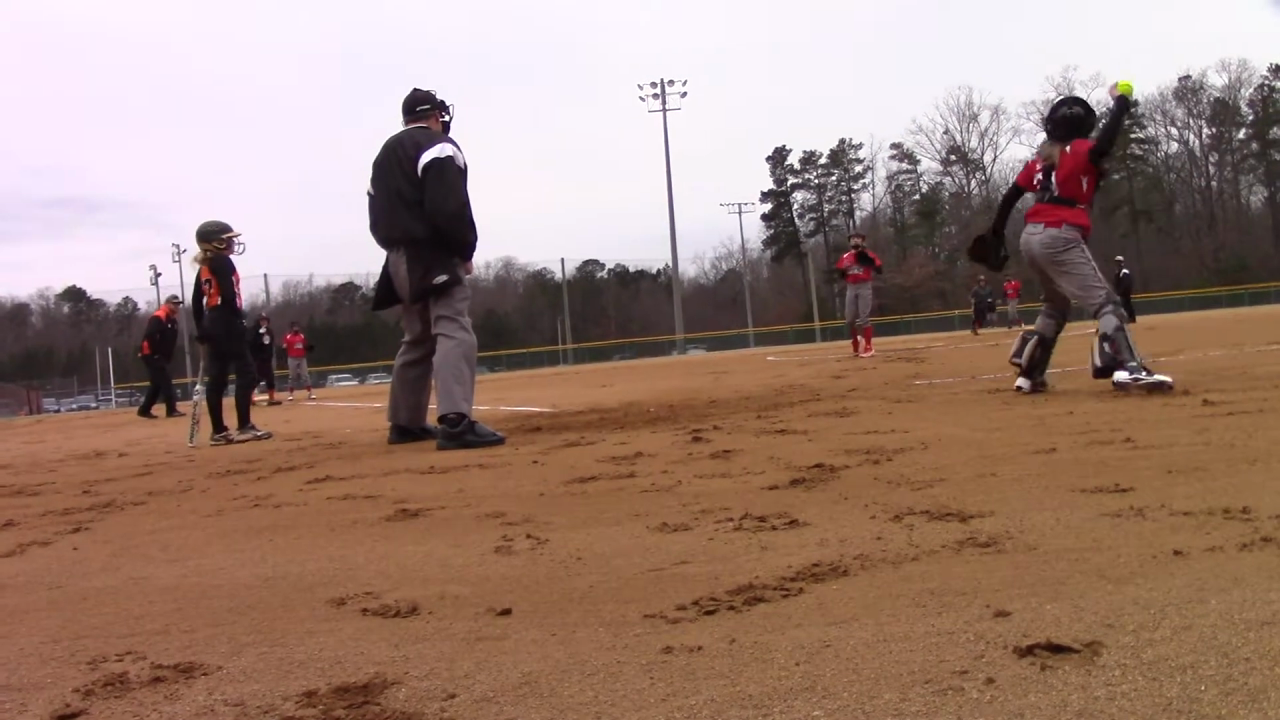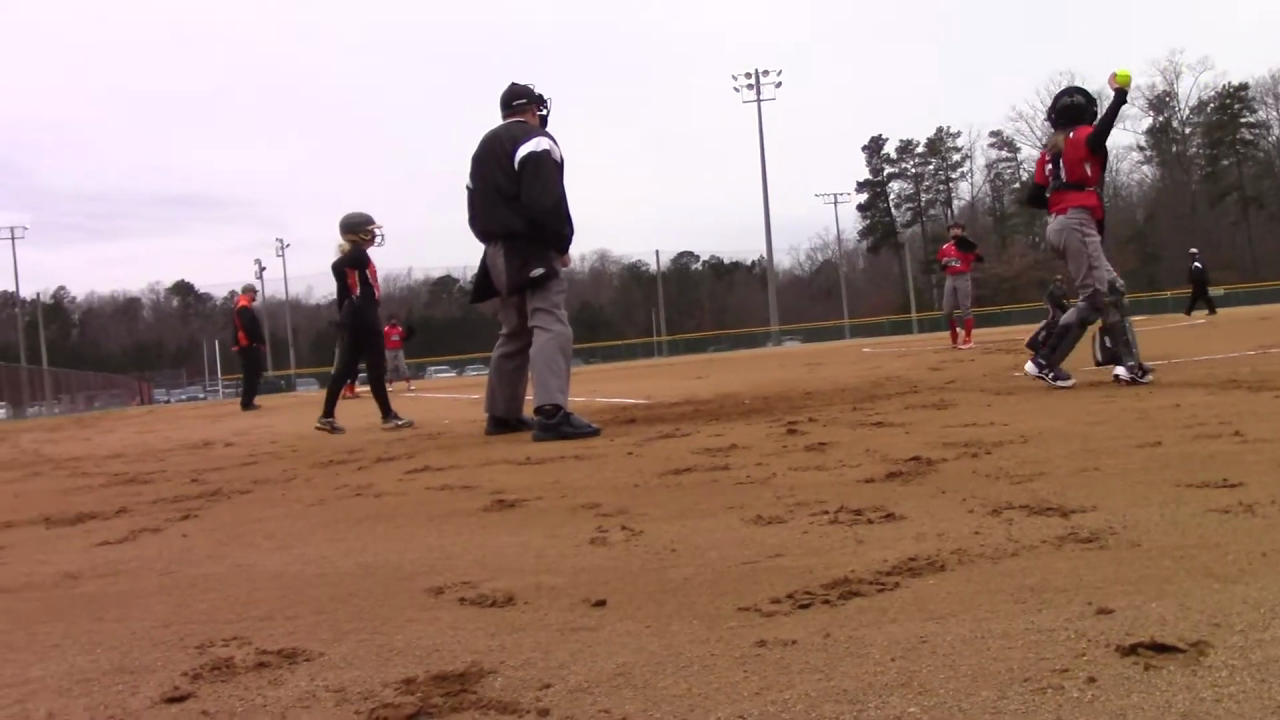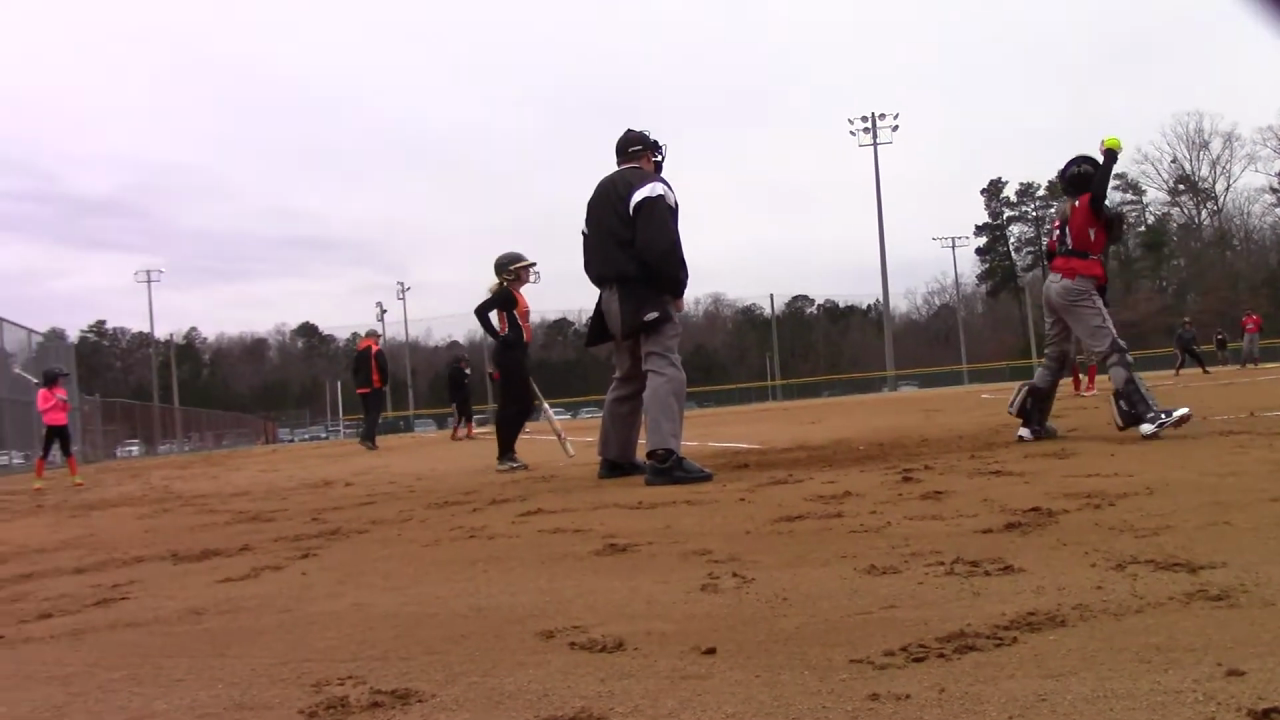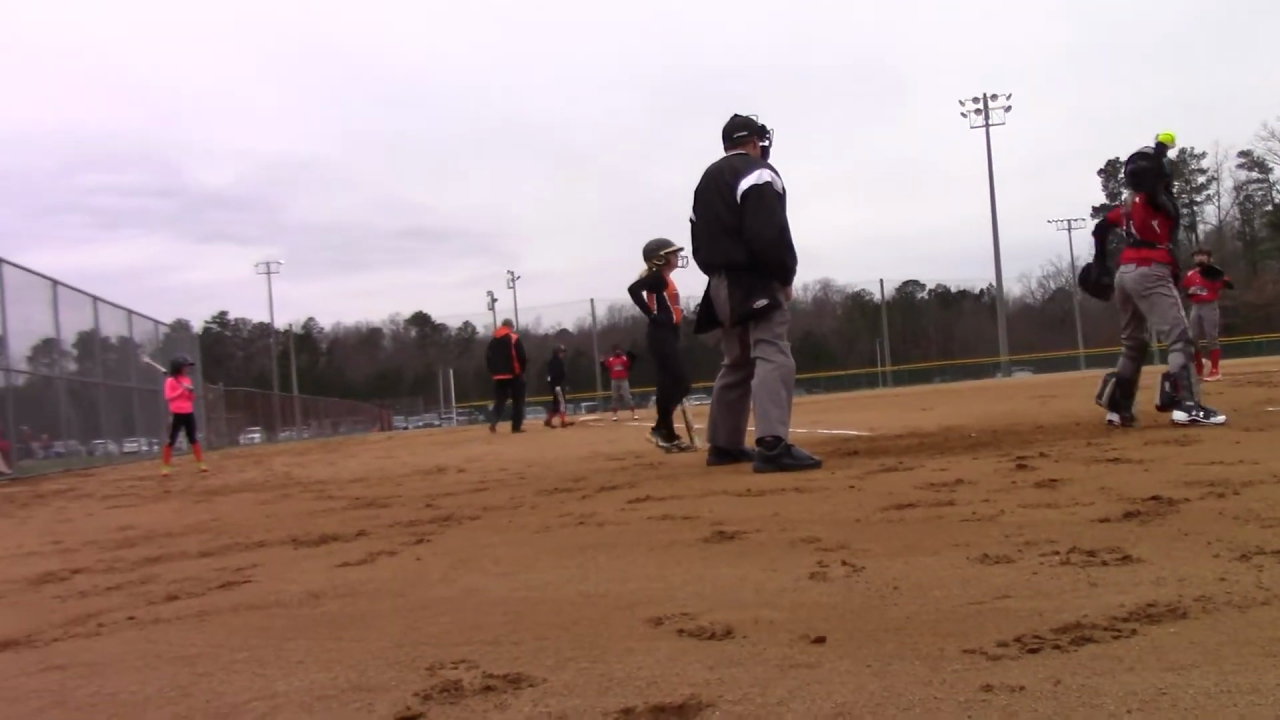
dt=0.7s
person 1, frame 1
left shoulder: (384, 154)
right shoulder: (439, 147)
left elbow: (377, 215)
right elbow: (449, 208)
left wrist: (396, 248)
right wrist: (465, 251)
left hip: (400, 260)
right hip: (433, 256)
left knee: (417, 340)
right knee: (454, 333)
left ankle: (405, 422)
right ankle: (455, 423)
person 1, frame 2
left shoulder: (484, 149)
right shoulder: (536, 141)
left elbow: (476, 208)
right elbow: (546, 202)
left wrist: (495, 241)
right wrist: (562, 243)
left hip: (498, 252)
right hip: (530, 249)
left knee: (514, 332)
right knee: (550, 326)
left ankle: (502, 413)
right ankle: (551, 414)
person 1, frame 3
left shoulder: (599, 194)
right shoulder: (651, 187)
left elbow: (591, 253)
right elbow: (661, 246)
left wrist: (609, 286)
right wrist: (676, 288)
left hip: (612, 297)
right hip: (645, 294)
left knee: (628, 376)
right knee: (663, 370)
left ankle: (615, 457)
right ankle: (664, 458)
person 1, frame 4
left shoulder: (705, 181)
right shoulder: (758, 173)
left elbow: (699, 240)
right elbow: (769, 234)
left wrist: (719, 273)
right wrist: (786, 276)
left hip: (721, 285)
right hip: (754, 281)
left knee: (736, 364)
right knee: (772, 357)
left ankle: (724, 444)
right ankle: (772, 445)
person 2, frame 1
left shoulder: (1040, 157)
right shoulder: (1082, 149)
left elbow: (1010, 197)
right elbow: (1102, 145)
left wrist: (996, 234)
right wrist: (1119, 103)
left hip: (1031, 237)
right hip: (1061, 240)
left knee: (1057, 304)
right knee: (1105, 304)
left ankle: (1029, 373)
right ankle: (1127, 367)
person 2, frame 2
left shoulder: (1049, 151)
right shoulder: (1084, 137)
left elbow: (1033, 197)
right elbow: (1099, 136)
right wrist: (1118, 95)
left hip: (1057, 226)
right hip: (1077, 223)
left knee: (1111, 291)
right knee: (1094, 298)
left ankle: (1127, 363)
right ankle: (1043, 360)
person 2, frame 3
left shoulder: (1062, 214)
right shoulder: (1091, 206)
right elbow: (1098, 194)
right wrist: (1109, 157)
left hip: (1053, 285)
right hip: (1077, 287)
left knee: (1054, 356)
right knee: (1114, 351)
left ankle: (1031, 423)
right ankle: (1147, 415)
person 2, frame 4
left shoulder: (1130, 203)
right shoulder: (1155, 200)
left elbow: (1101, 229)
right elbow: (1150, 189)
left wrist: (1099, 266)
right wrist: (1159, 150)
left hip: (1124, 275)
right hip: (1150, 275)
left knee: (1133, 344)
right knee: (1178, 340)
left ankle: (1118, 408)
right ankle: (1186, 405)
person 3, frame 1
left shoulder: (204, 267)
right shoulder: (222, 261)
left elbow: (196, 301)
right elbow: (227, 293)
left wrist: (201, 329)
right wrist: (240, 319)
left hip: (211, 323)
right hip: (225, 322)
left knee: (217, 378)
right knee: (246, 373)
left ankle: (219, 431)
right ankle: (244, 427)
person 3, frame 2
left shoulder: (353, 255)
right shoulder: (359, 253)
left elbow: (342, 287)
right elbow: (337, 266)
left wrist: (343, 314)
right wrist: (352, 299)
left hip: (354, 315)
right hip: (363, 313)
left knee: (346, 367)
right knee: (376, 366)
left ankle: (327, 417)
right ankle: (388, 416)
person 3, frame 3
left shoulder: (516, 295)
right shoulder: (505, 294)
right elbow: (480, 310)
right wrist: (497, 336)
left hip: (516, 355)
right hip: (509, 354)
left knee: (525, 405)
right knee: (508, 406)
left ankle: (506, 452)
right ankle: (505, 458)
person 3, frame 4
left shoulder: (665, 280)
right shoulder: (657, 277)
right elbow: (633, 289)
right wrist: (651, 315)
left hip: (667, 337)
right hip: (661, 336)
left knee: (668, 386)
right knee: (680, 383)
left ankle: (669, 437)
right ankle: (660, 429)
